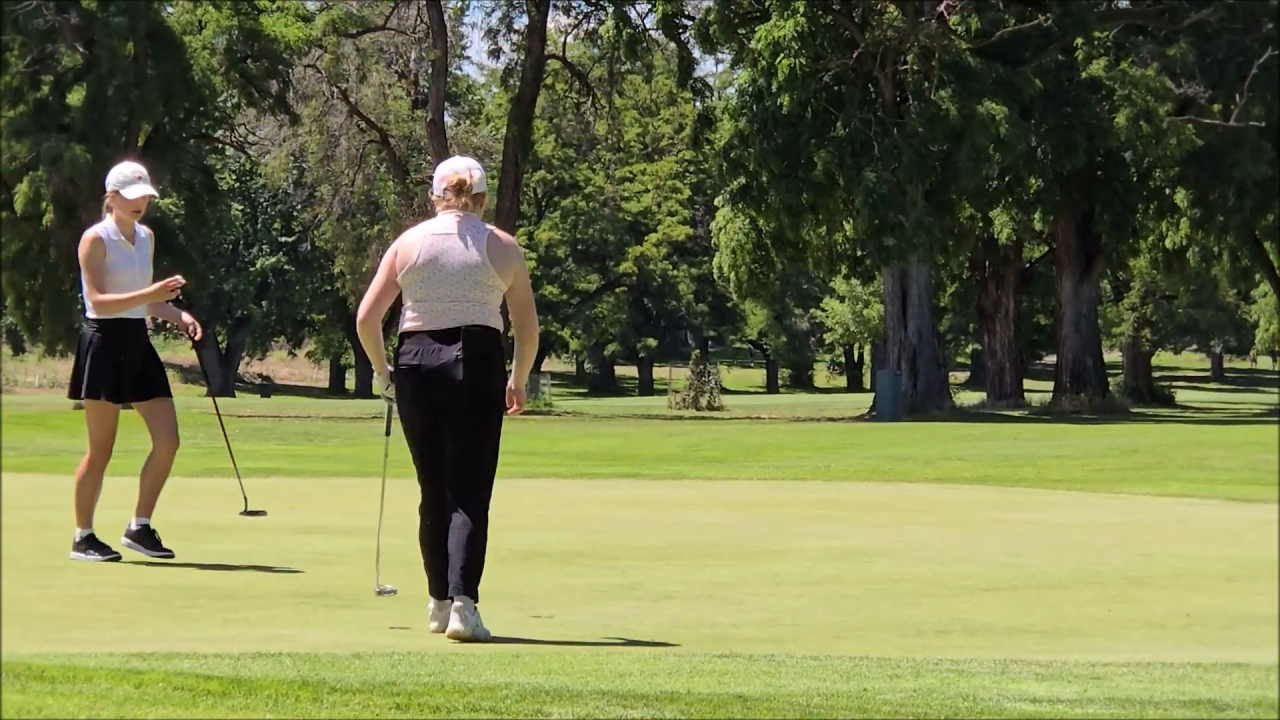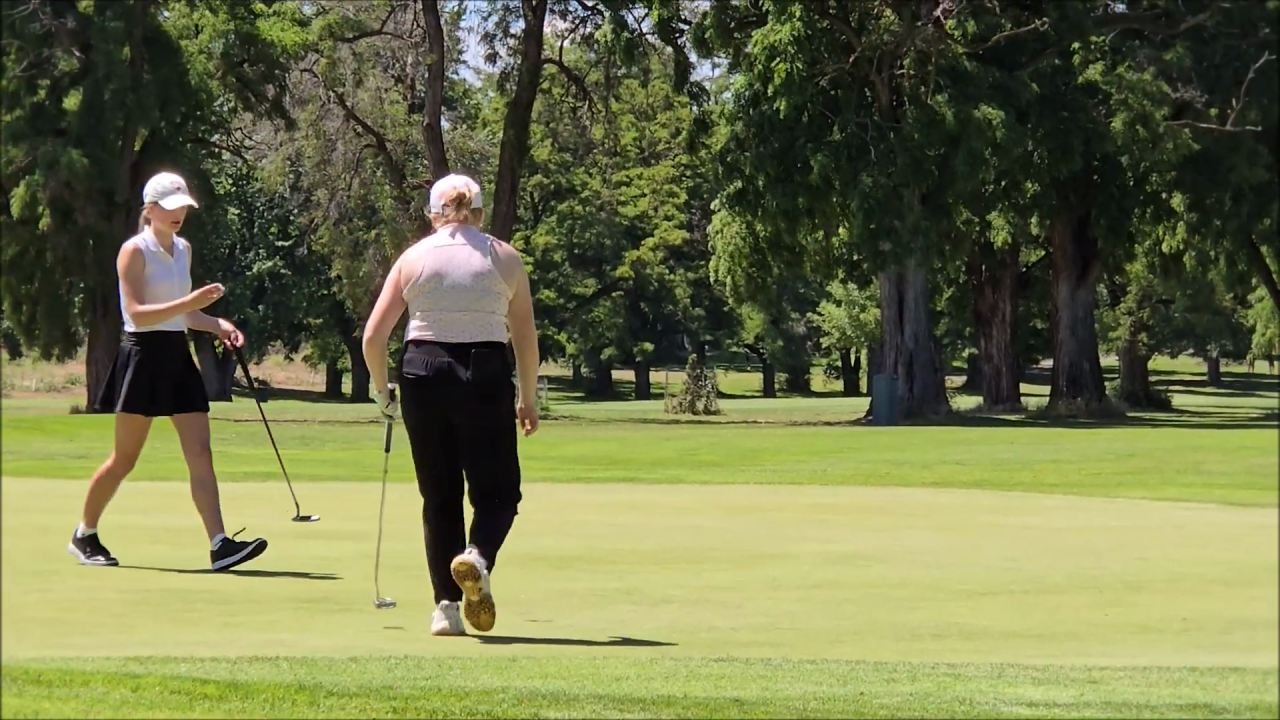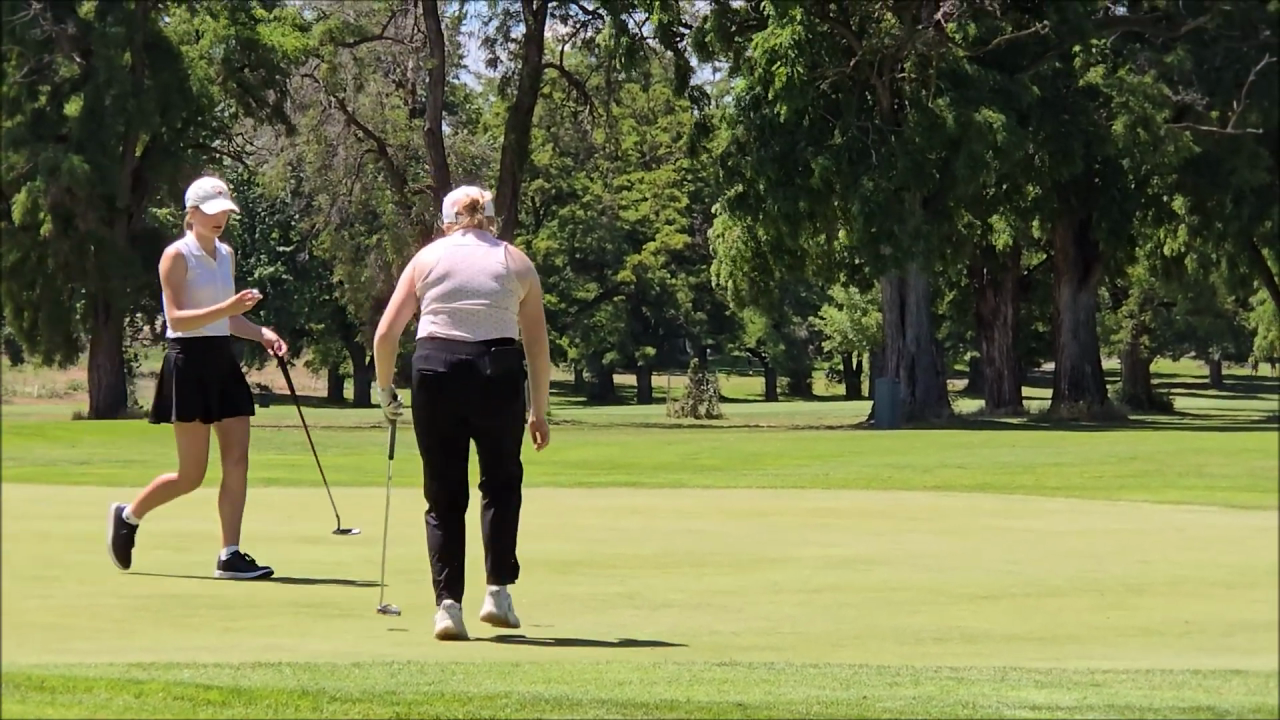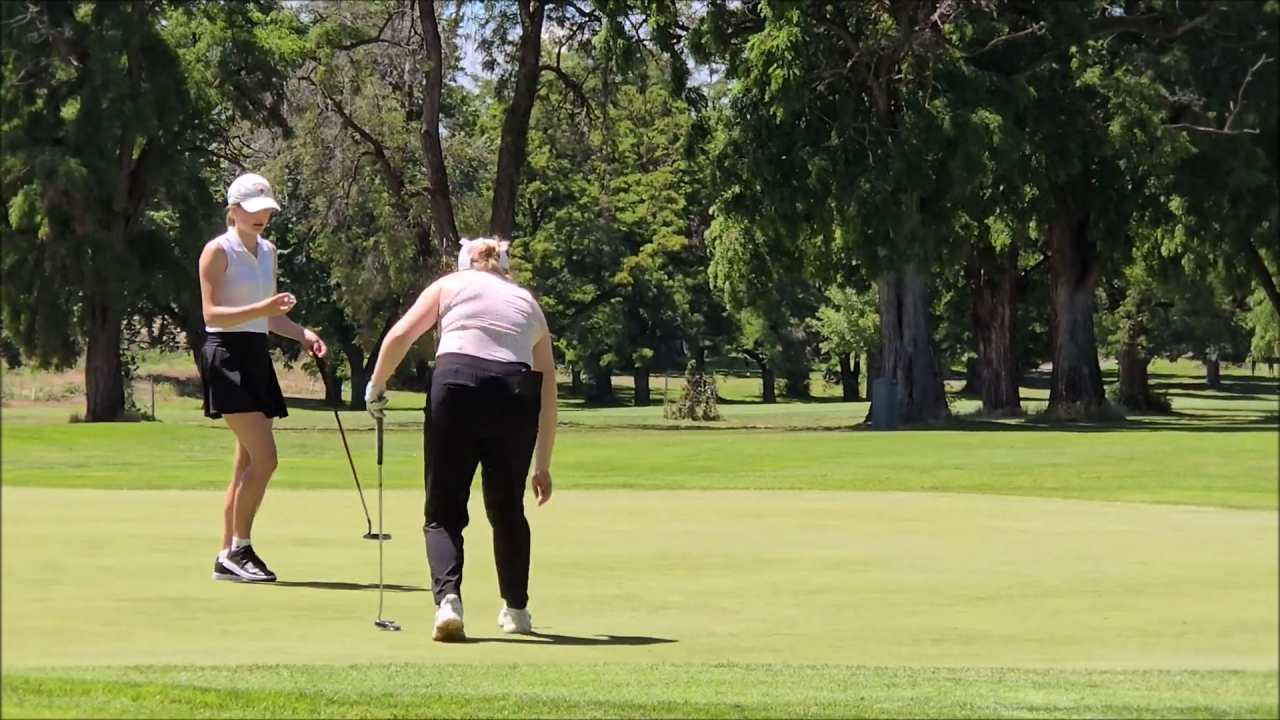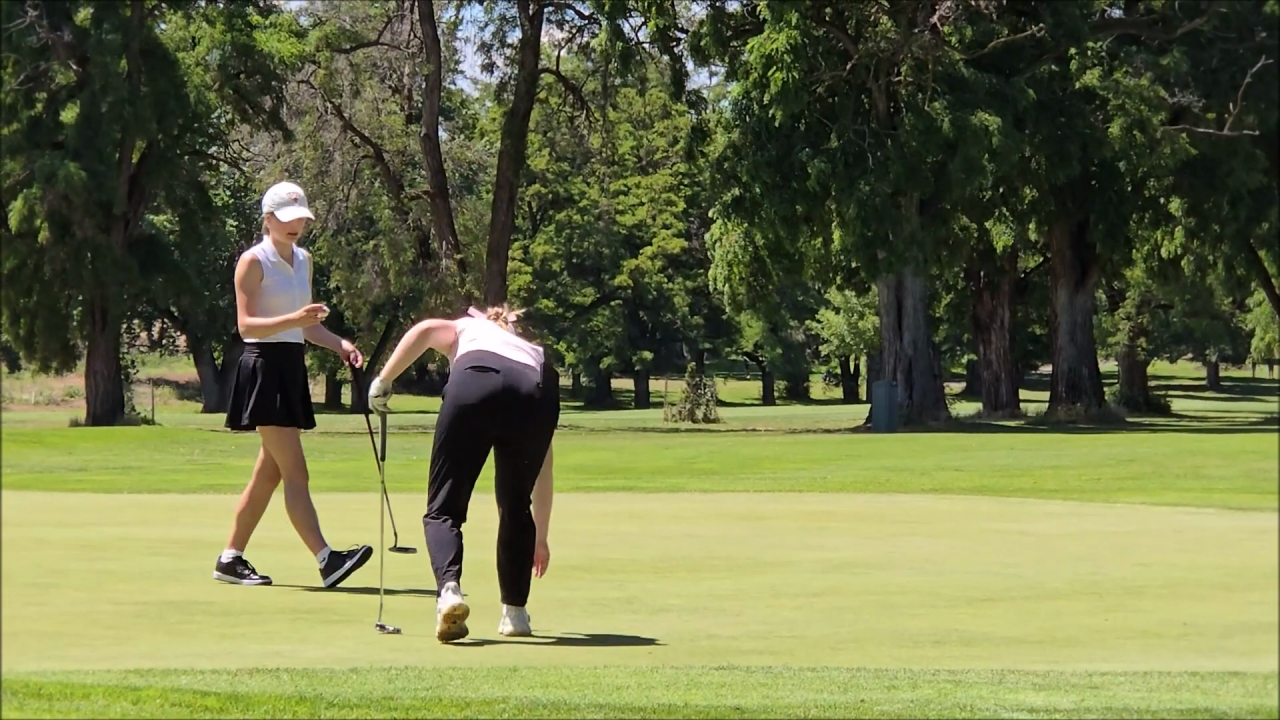
dt=0.2s
person 1, frame 1
left shoulder: (408, 242)
right shoulder: (504, 246)
left elbow: (366, 318)
right elbow: (527, 328)
left wrist: (382, 369)
right wrist: (519, 379)
left hip: (416, 364)
right hip: (476, 366)
left knee: (435, 491)
right knee: (470, 494)
left ankle: (441, 605)
right ankle: (462, 609)
person 1, frame 2
left shoulder: (414, 256)
right shoulder: (506, 257)
left elbow: (373, 335)
right elbow: (525, 338)
left wrist: (381, 388)
right wrist: (527, 398)
left hip: (423, 374)
right hip: (485, 376)
left knee: (440, 497)
right knee: (497, 491)
left ankle: (446, 606)
right ankle: (473, 559)
person 1, frame 3
left shoulder: (428, 256)
right shoulder: (517, 261)
left elbow: (385, 332)
right elbow: (537, 343)
left wrist: (385, 390)
right wrist: (539, 412)
left hip: (435, 370)
right hip: (498, 374)
left knee: (444, 498)
right knee: (503, 486)
left ankle: (448, 606)
right ankle: (498, 594)
person 1, frame 4
left shoulder: (451, 284)
right shoulder: (528, 302)
left elbow: (398, 337)
right elbow: (547, 388)
left wrist: (375, 384)
right wrist: (543, 467)
left hip: (456, 385)
right hip: (516, 390)
left knee: (444, 508)
right knee: (506, 506)
left ankle: (448, 604)
right ankle: (515, 609)
person 1, frame 5
left shoulder: (467, 330)
left elbow: (427, 329)
right elbow: (543, 473)
left wrist: (384, 378)
left hip: (474, 383)
right hip: (535, 392)
left knee: (443, 506)
right knee: (516, 505)
left ankle: (449, 593)
right ankle: (515, 612)
person 2, frame 1
left shoulder: (146, 237)
right shoulder: (95, 239)
right elbow: (99, 303)
left wrist: (179, 314)
right wrist: (151, 293)
left hip: (139, 344)
right hip: (105, 343)
left knee: (167, 440)
right knee: (101, 448)
left ankle: (140, 527)
right ankle: (83, 536)
person 2, frame 2
left shoulder: (183, 248)
right shoulder: (134, 250)
right elbow: (138, 315)
left wrist: (221, 325)
right wrist: (190, 301)
left hip: (179, 358)
right hip: (144, 357)
left knee: (202, 456)
right knee: (124, 459)
left ankle: (221, 544)
right ankle: (85, 535)
person 2, frame 3
left shoulder: (226, 254)
right shoulder: (176, 254)
right elbow: (176, 319)
left wrist: (262, 333)
right wrist: (223, 310)
left hip: (223, 361)
right hip: (189, 362)
left knee: (237, 462)
right knee: (192, 474)
left ankle: (231, 554)
right ankle: (127, 514)
person 2, frame 4
left shoulder: (268, 252)
right shoulder: (217, 251)
right elbow: (212, 315)
left wrist: (303, 333)
right wrist: (259, 307)
left hip: (257, 358)
right hip: (227, 358)
left knee: (248, 464)
right knee: (264, 459)
left ankle: (230, 553)
right ankle: (240, 549)
person 2, frame 5
left shoulder: (304, 260)
right shoulder: (253, 261)
right elbow: (246, 326)
left wrist: (341, 344)
right wrist: (291, 319)
left hip: (293, 369)
right hip: (264, 370)
left knee: (269, 475)
right knee: (294, 473)
left ankle: (231, 559)
right ankle: (327, 560)
